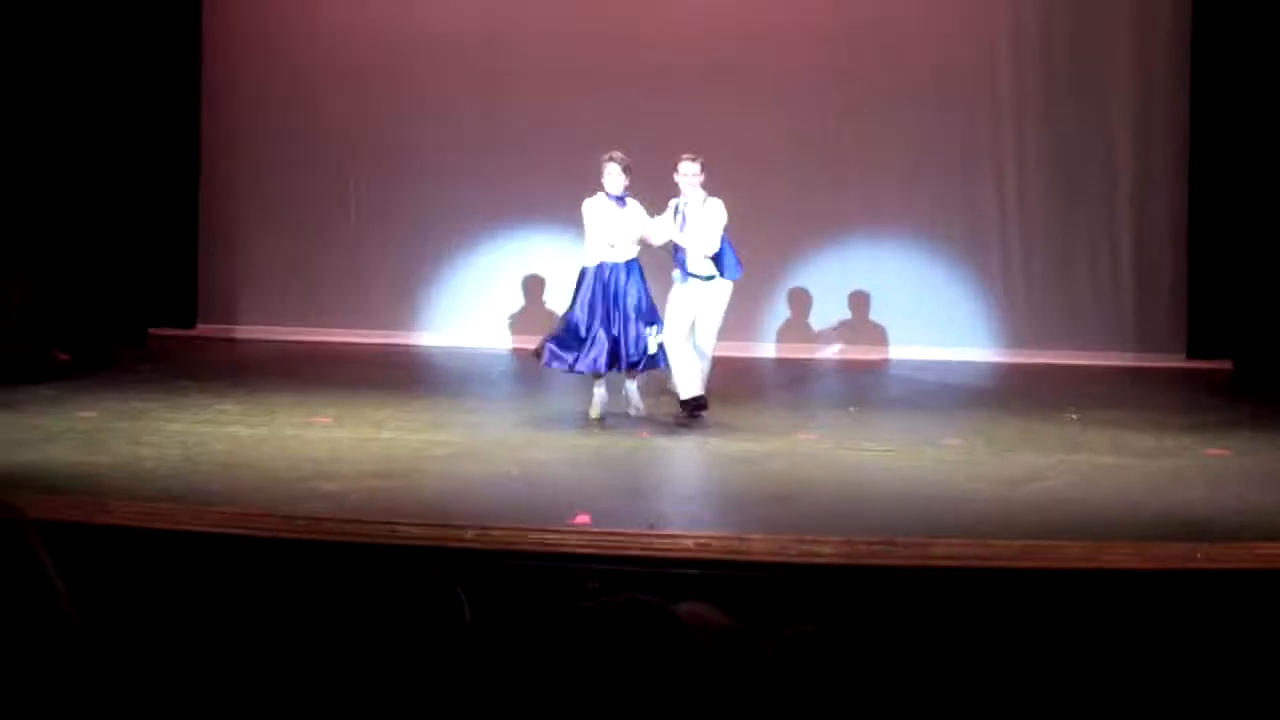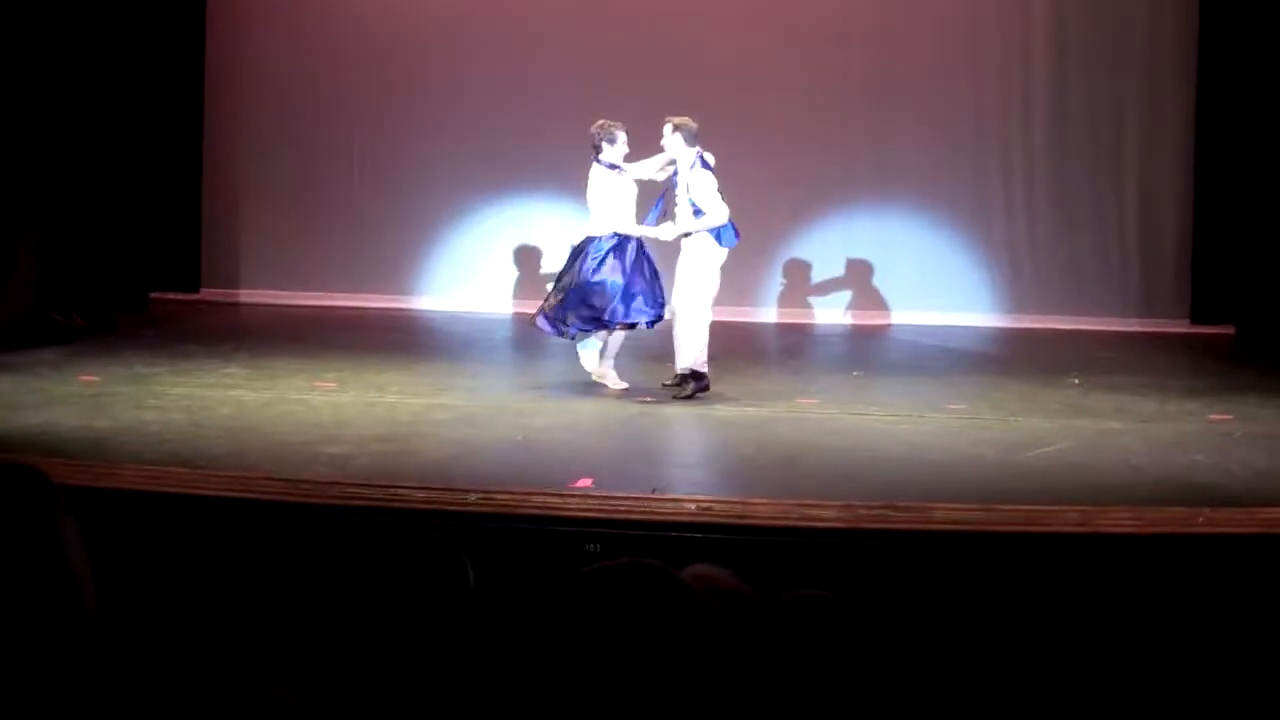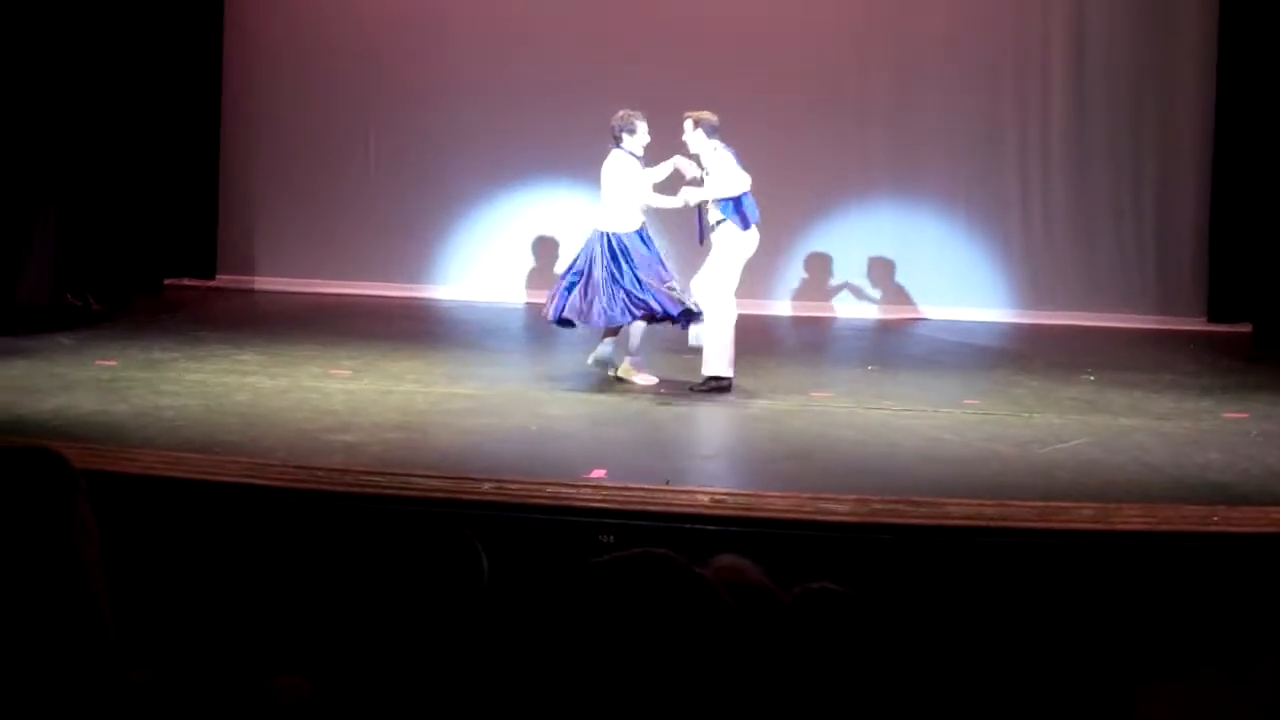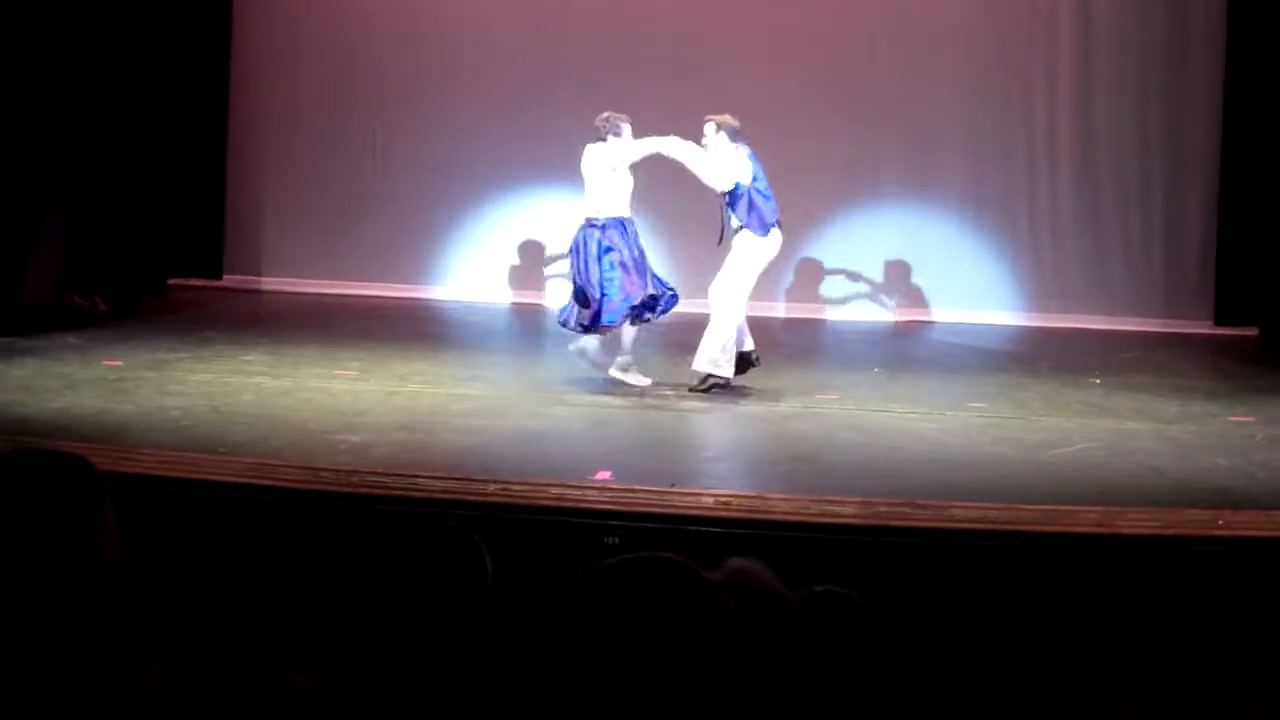
dt=0.5s
person 1, frame 1
left shoulder: (714, 206)
right shoulder: (674, 206)
left elbow: (710, 247)
right elbow: (658, 238)
left wrist: (675, 235)
right wrist: (656, 229)
left hip: (714, 282)
right hip: (686, 279)
left knee: (703, 342)
right knee: (674, 335)
left ankle: (692, 394)
right ankle: (692, 395)
person 1, frame 2
left shoulder: (698, 176)
right shoulder: (691, 161)
left elbow: (721, 214)
left wrist: (681, 228)
left hip: (707, 245)
right hip: (695, 244)
left knee: (692, 305)
right knee: (682, 305)
left ankle: (697, 374)
right ankle: (687, 368)
person 1, frame 3
left shoulder: (719, 156)
right shoulder: (715, 155)
left elbow: (742, 182)
left wrist: (701, 194)
left hip: (734, 236)
right hip: (729, 236)
left knee: (717, 301)
right knee: (699, 291)
left ankle: (719, 374)
right ankle: (722, 364)
person 1, frame 4
left shoulder: (739, 155)
right shoulder: (732, 157)
left elbow: (721, 182)
left wrist: (688, 156)
right wrist: (689, 153)
left hip: (757, 238)
right hip: (750, 237)
left knee: (726, 301)
right knee: (721, 294)
left ankle: (717, 372)
right ankle: (745, 352)
person 2, frame 1
left shoulder: (635, 207)
right shoulder: (591, 205)
right elbow: (610, 237)
left wrist: (646, 233)
right wrist: (636, 232)
left hip: (628, 275)
right hip: (599, 275)
left knee: (632, 334)
right knee: (596, 335)
left ankle: (631, 389)
right ankle: (599, 393)
person 2, frame 2
left shoulder: (617, 170)
right shoulder: (603, 178)
left elbow: (648, 168)
right elbow: (616, 222)
right wrist: (656, 232)
left hip: (620, 247)
right hip: (609, 247)
left knee: (624, 308)
right knee: (625, 307)
left ankle: (606, 366)
right ankle: (598, 354)
person 2, frame 3
left shoulder: (626, 160)
right shoulder: (619, 164)
left elbow: (651, 176)
right elbow: (643, 198)
left wrist: (677, 162)
right wrist: (677, 201)
left hip: (624, 238)
right hip: (621, 240)
left knee: (624, 302)
right knee: (647, 301)
left ankle: (604, 352)
right ankle: (630, 365)
person 2, frame 4
left shoulder: (608, 157)
right shoulder: (595, 154)
right elbow: (627, 153)
left wrist: (663, 142)
right wrist: (663, 142)
left hip: (615, 232)
right hip: (606, 232)
left knee: (611, 297)
right knee: (630, 295)
left ankle: (588, 340)
right ankle: (623, 364)
